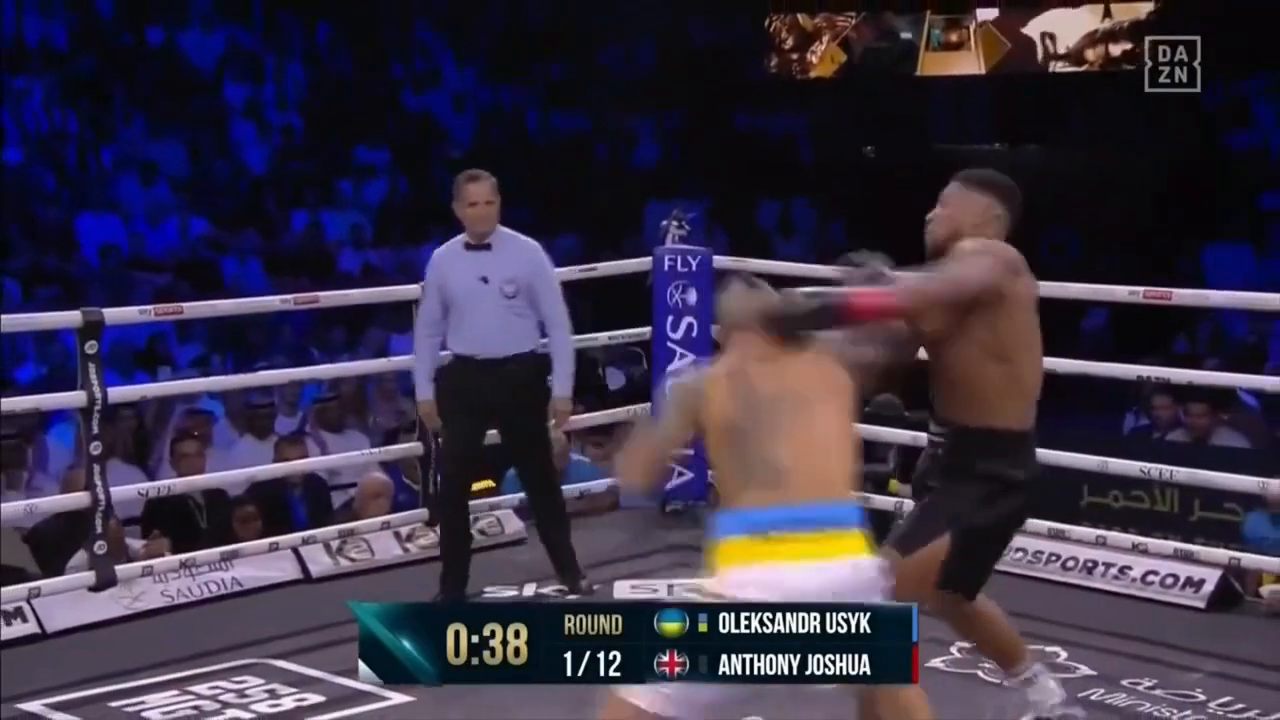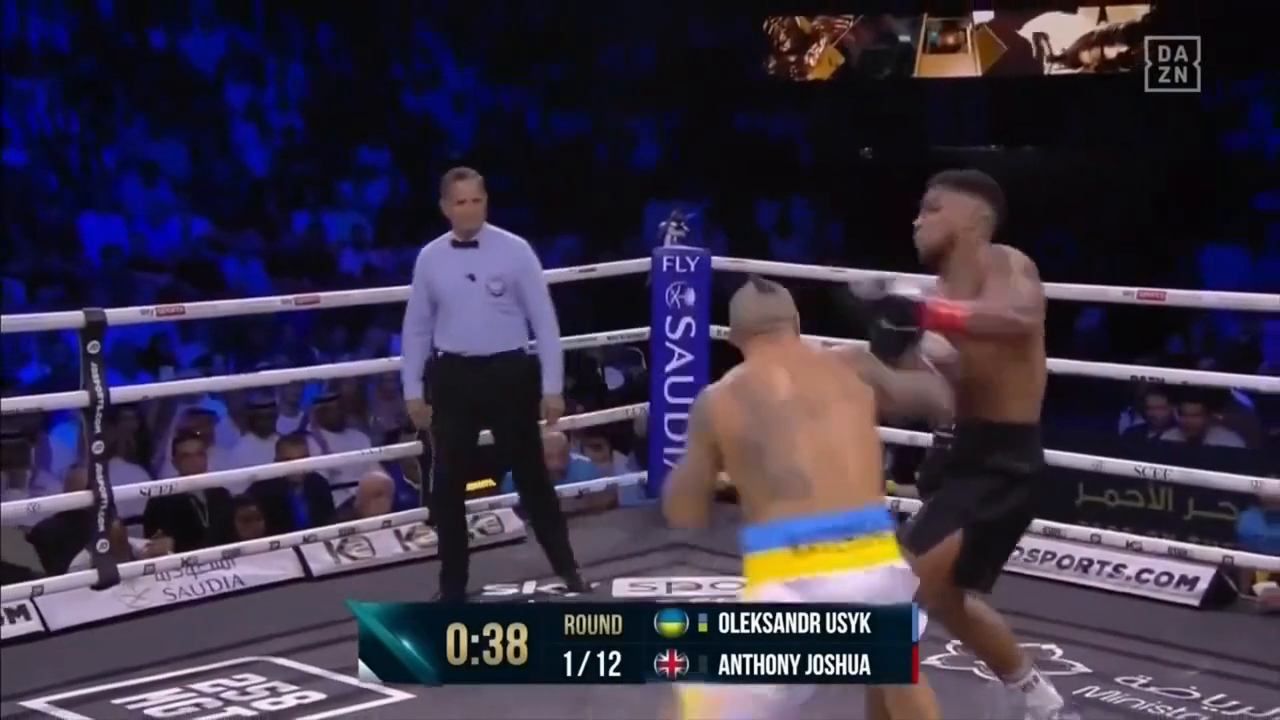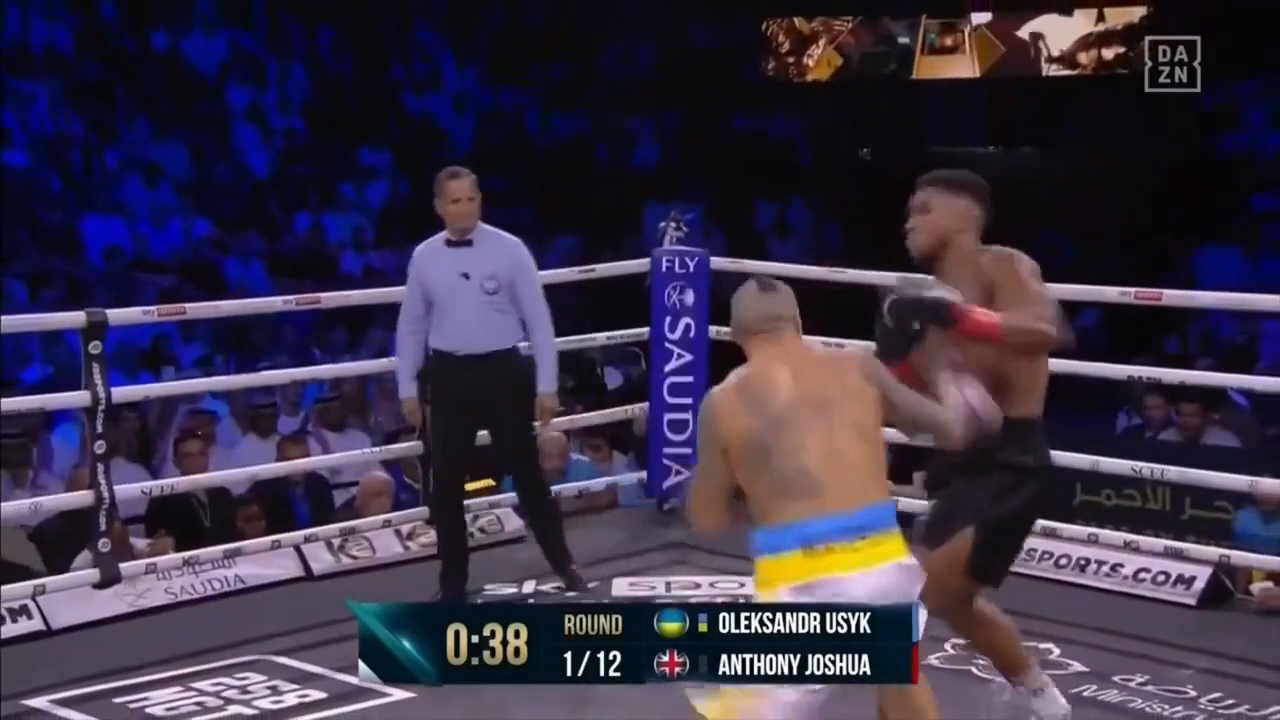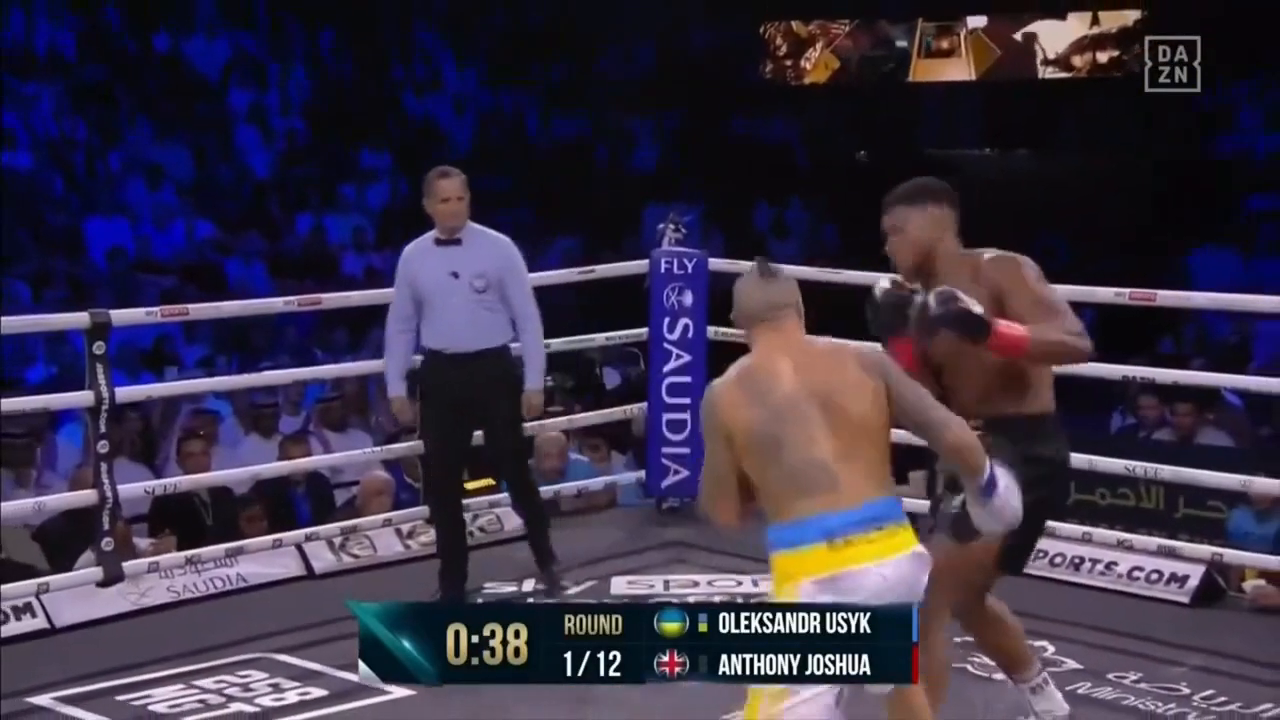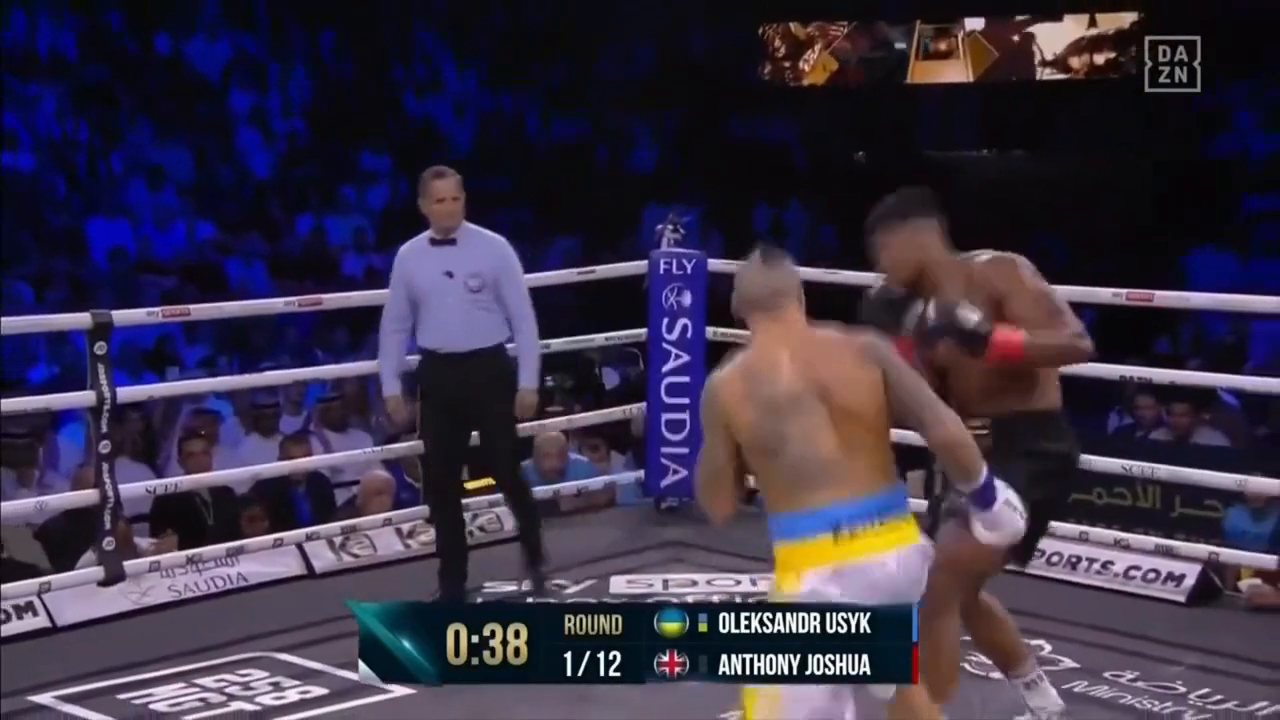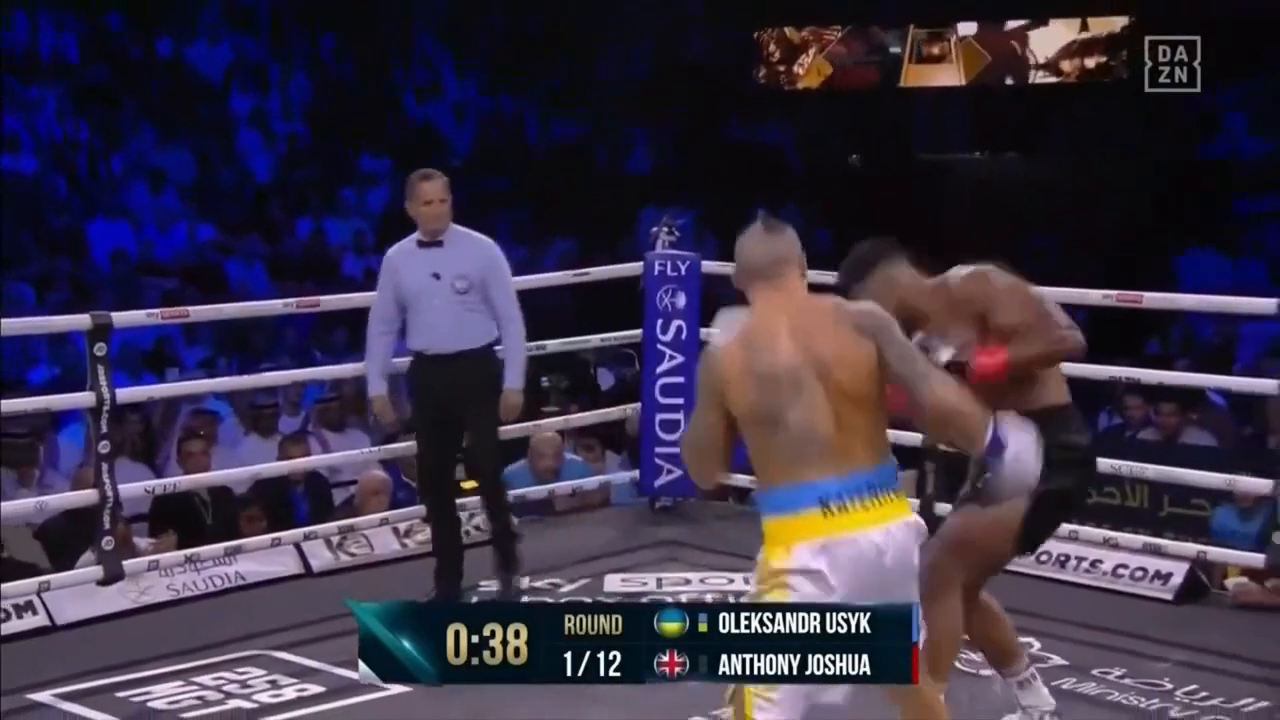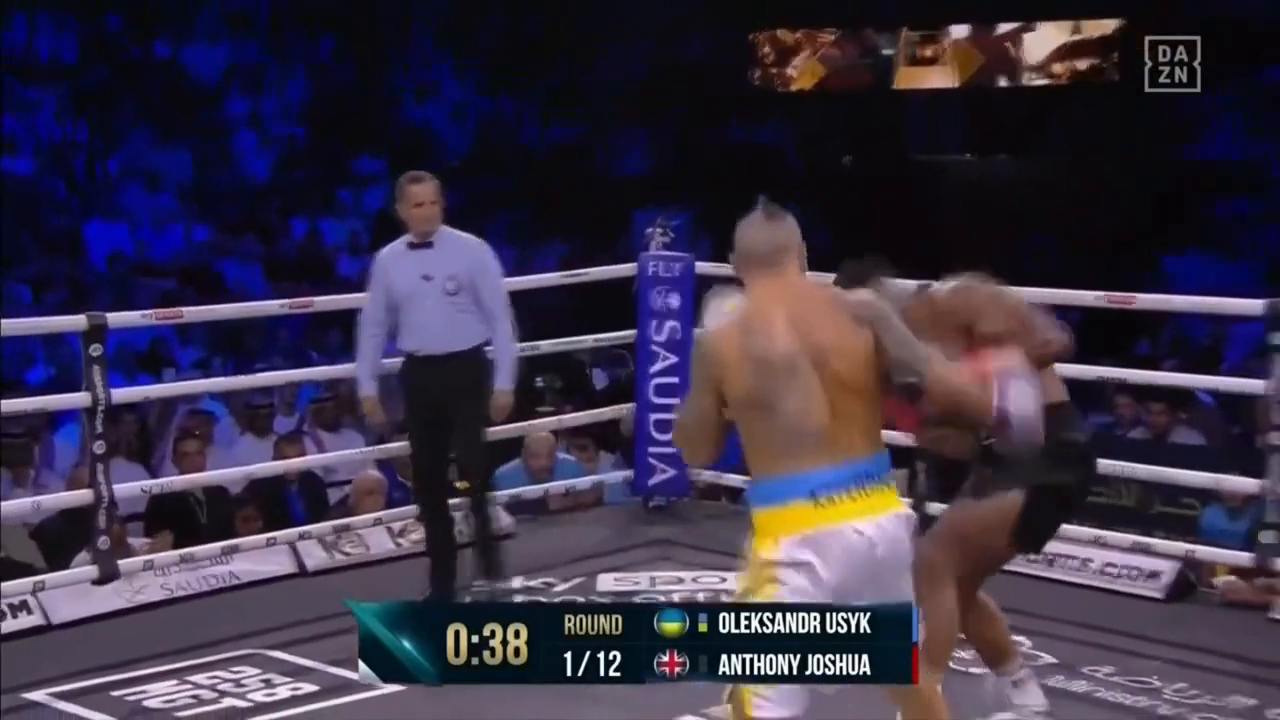
dt=0.1s
person 1, frame 1
left shoulder: (994, 261)
right shoulder: (937, 300)
left elbow: (939, 289)
left wrist: (835, 307)
right wrist: (855, 302)
left hip: (988, 471)
right hip: (957, 457)
right knee: (950, 597)
person 1, frame 2
left shoulder: (1002, 265)
right shoulder: (948, 289)
left elbow: (1016, 322)
left wrist: (922, 309)
right wrist: (895, 344)
left hip: (996, 466)
right hip: (961, 454)
right knee: (946, 598)
person 1, frame 3
left shoulder: (1001, 267)
right shoulder: (927, 296)
left elbow: (1045, 333)
right elbow: (924, 398)
left wrist: (957, 316)
right wrist: (899, 344)
left hip: (1008, 462)
right hip: (961, 459)
right knee: (954, 599)
person 1, frame 4
left shoulder: (1004, 271)
right shoulder: (928, 298)
left elbow: (1074, 343)
right elbow: (928, 398)
left wrist: (985, 330)
right wrist: (897, 335)
left hip: (1026, 455)
left knee: (929, 596)
right knee: (964, 596)
person 1, frame 5
left shoulder: (996, 272)
right shoulder: (928, 304)
left elbow: (1071, 340)
left wrist: (986, 340)
right wrist: (896, 339)
left hip: (1037, 453)
right hip: (990, 449)
left knee: (935, 593)
right knee: (960, 586)
person 1, frame 6
left shoulder: (975, 286)
right shoulder: (923, 331)
left elbow: (1065, 339)
left wrist: (971, 364)
left hip: (1051, 450)
left knee: (941, 563)
right knee: (959, 584)
person 1, frame 7
left shoulder: (956, 301)
right shoulder: (920, 336)
left elbow: (1053, 342)
right elbow: (944, 434)
left hip: (1050, 450)
right hip: (1010, 450)
left knee: (935, 556)
right knee: (958, 582)
person 2, frame 1
left shoulder: (704, 383)
right shoulder: (828, 358)
left elbow: (632, 475)
left wrist: (663, 411)
left hip: (751, 568)
right hip: (844, 560)
person 2, frame 2
left shoulder: (718, 400)
right shoulder: (852, 366)
left elbow: (683, 513)
right elbow: (937, 401)
left hip: (789, 584)
right hip: (876, 567)
person 2, frame 3
left shoulder: (721, 403)
right shoulder: (857, 369)
left elbow: (708, 519)
right elbow: (950, 429)
right wrist: (968, 406)
left hip: (797, 581)
right hip: (885, 564)
person 2, frame 4
left shoulder: (724, 394)
right shoulder: (864, 363)
left elbow: (724, 513)
right elbow: (953, 436)
right wrist: (986, 482)
left hip: (818, 576)
right hip: (897, 555)
person 2, frame 5
left shoulder: (727, 387)
right shoulder: (866, 351)
left elbow: (718, 504)
right elbow: (946, 434)
right wrist: (983, 488)
left hip: (820, 566)
right hip: (899, 547)
person 2, frame 6
left shoulder: (724, 358)
right shoulder: (863, 321)
left elbow: (704, 471)
right elbow: (941, 403)
right wrist: (995, 436)
left hip: (809, 544)
right hip: (889, 524)
person 2, frame 7
left shoulder: (718, 342)
right shoulder: (860, 312)
left elbow: (695, 451)
right elbow: (947, 385)
right wrist: (995, 398)
left hip: (797, 534)
right hip: (882, 517)
person 3, frame 1
left shoulder: (528, 253)
right shoulder: (442, 260)
left elbow: (557, 323)
right elbow: (428, 330)
left wrist: (562, 389)
right wrist: (425, 391)
left hip: (519, 375)
right hip: (465, 378)
left knee: (539, 476)
right knee: (453, 484)
left ankle: (569, 572)
right ankle: (453, 586)
person 3, frame 2
left shoulder: (515, 250)
right shoulder: (430, 258)
left elbow: (544, 321)
right elbow: (417, 328)
left wrist: (552, 386)
right wrist: (413, 389)
left hip: (508, 373)
right hip: (454, 376)
left knee: (530, 474)
right knee: (446, 484)
left ankle: (566, 567)
right ankle: (452, 585)
person 3, frame 3
left shoulder: (509, 249)
right shoulder: (423, 257)
left elbow: (538, 320)
right elbow: (410, 326)
left wrist: (546, 386)
right wrist: (408, 388)
left hip: (501, 371)
right hip: (447, 375)
left knee: (524, 471)
right knee: (444, 482)
left ankle: (562, 564)
right ankle: (453, 583)
person 3, frame 4
left shoulder: (498, 248)
right shoulder: (413, 257)
left elbow: (528, 318)
right elbow: (400, 325)
left wrist: (534, 382)
right wrist: (396, 387)
left hip: (493, 369)
right hip: (441, 374)
left knee: (514, 469)
right knee: (440, 481)
left ankle: (546, 561)
right ankle: (452, 582)
person 3, frame 5
left shoulder: (493, 248)
right shoulder: (408, 257)
left elbow: (523, 318)
right elbow: (394, 325)
left wrist: (528, 382)
right wrist: (391, 385)
left hip: (487, 368)
right hip: (438, 373)
left knee: (506, 468)
right knee: (440, 479)
left ankle: (535, 562)
right ankle: (453, 581)
person 3, frame 6
left shoulder: (481, 249)
right shoulder: (396, 259)
left elbow: (510, 318)
right elbow: (382, 326)
left wrist: (514, 382)
right wrist: (377, 386)
left hip: (476, 369)
right hip: (428, 374)
left knee: (486, 468)
right knee: (434, 480)
left ankle: (507, 564)
right ankle: (448, 580)
person 3, frame 7
left shoulder: (471, 251)
right shoulder: (387, 261)
left elbow: (500, 319)
right elbow: (373, 326)
left wrist: (504, 383)
right wrist: (367, 386)
left hip: (465, 370)
right hip: (419, 374)
left knee: (472, 469)
right knee: (427, 479)
left ankle: (488, 565)
right ankle: (442, 579)
